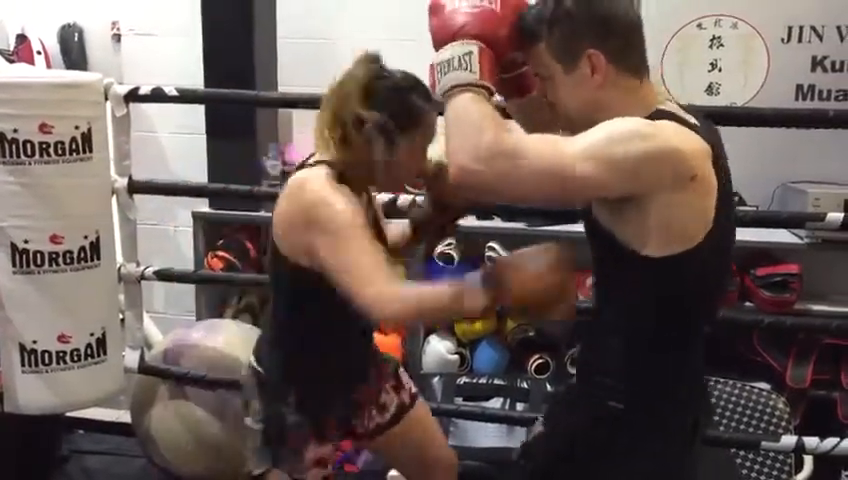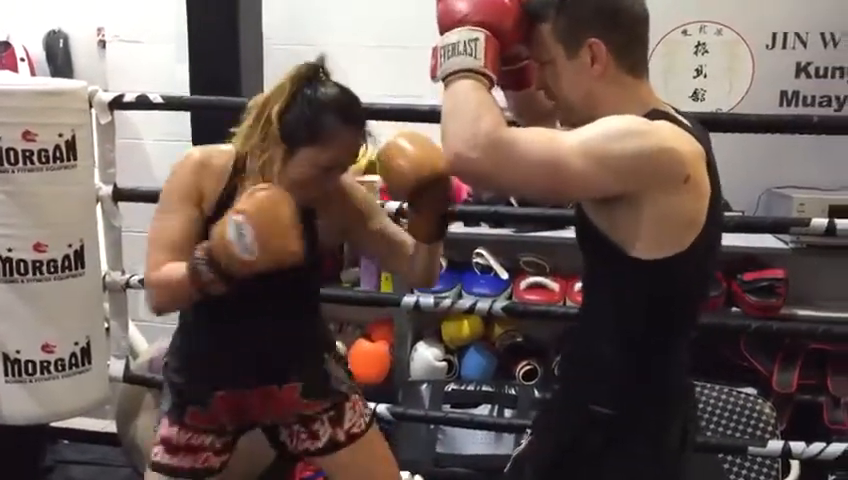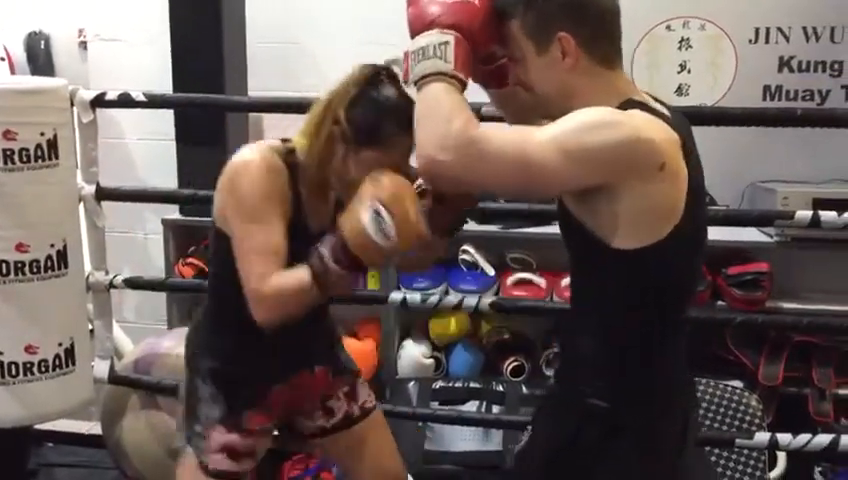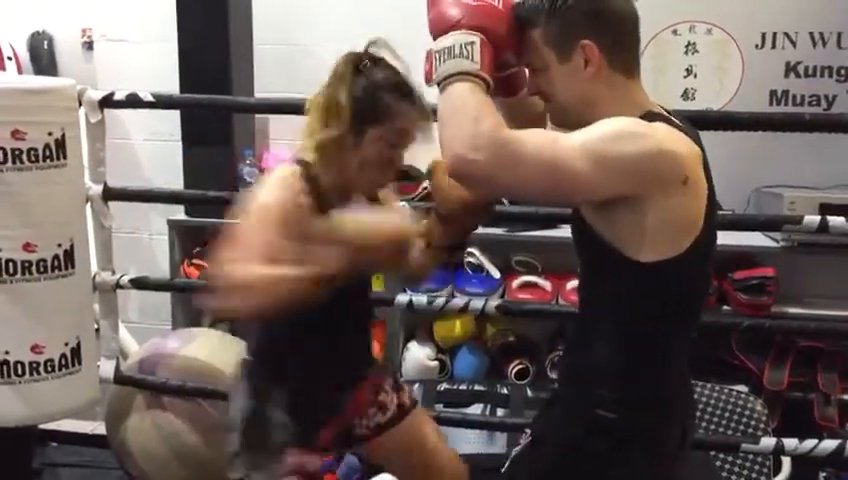
dt=0.5s
person 1, frame 1
left shoulder: (655, 149)
right shoulder: (673, 130)
left elbow: (477, 166)
right elbow: (550, 146)
left wrist: (464, 60)
right wrist: (509, 68)
left hip: (632, 418)
right hip: (640, 397)
person 1, frame 2
left shoulder: (651, 149)
right shoulder: (663, 135)
left elbow: (474, 153)
right elbow: (546, 149)
left wrist: (468, 45)
right wrist: (512, 61)
left hip: (618, 426)
right hip: (637, 405)
person 1, frame 3
left shoulder: (624, 139)
right shoulder: (647, 122)
left elbow: (444, 156)
right elbow: (540, 133)
left wrist: (439, 45)
right wrist: (488, 58)
left hip: (616, 417)
right hip: (638, 394)
person 1, frame 4
left shoulder: (648, 152)
right shoulder: (648, 137)
left elbow: (474, 157)
right elbow: (529, 145)
left wrist: (461, 48)
right wrist: (501, 65)
left hip: (615, 430)
right hip: (628, 405)
person 2, frame 1
left shoulder: (353, 178)
right shoulder: (318, 197)
left elbow: (380, 243)
right elbow: (388, 305)
left wrist: (430, 220)
right wrist: (495, 286)
left hip: (355, 367)
right hip: (296, 386)
person 2, frame 2
left shoulder: (338, 193)
right shoulder: (201, 172)
left elbow: (418, 272)
right elbow: (159, 293)
left wrist: (430, 210)
right wrist: (219, 261)
left hip: (303, 373)
right hip: (208, 379)
person 2, frame 3
left shoulder: (351, 184)
right shoulder: (257, 171)
left elbow: (420, 257)
right elbow: (266, 302)
left wrist: (445, 210)
right wrist: (344, 254)
left hip: (313, 364)
right hip: (234, 377)
person 2, frame 4
left shoulder: (366, 188)
right shoulder: (288, 190)
left elbow: (413, 265)
right elbow: (231, 291)
left wrist: (453, 223)
right wrist: (337, 256)
left hip: (354, 369)
right hip: (283, 391)
